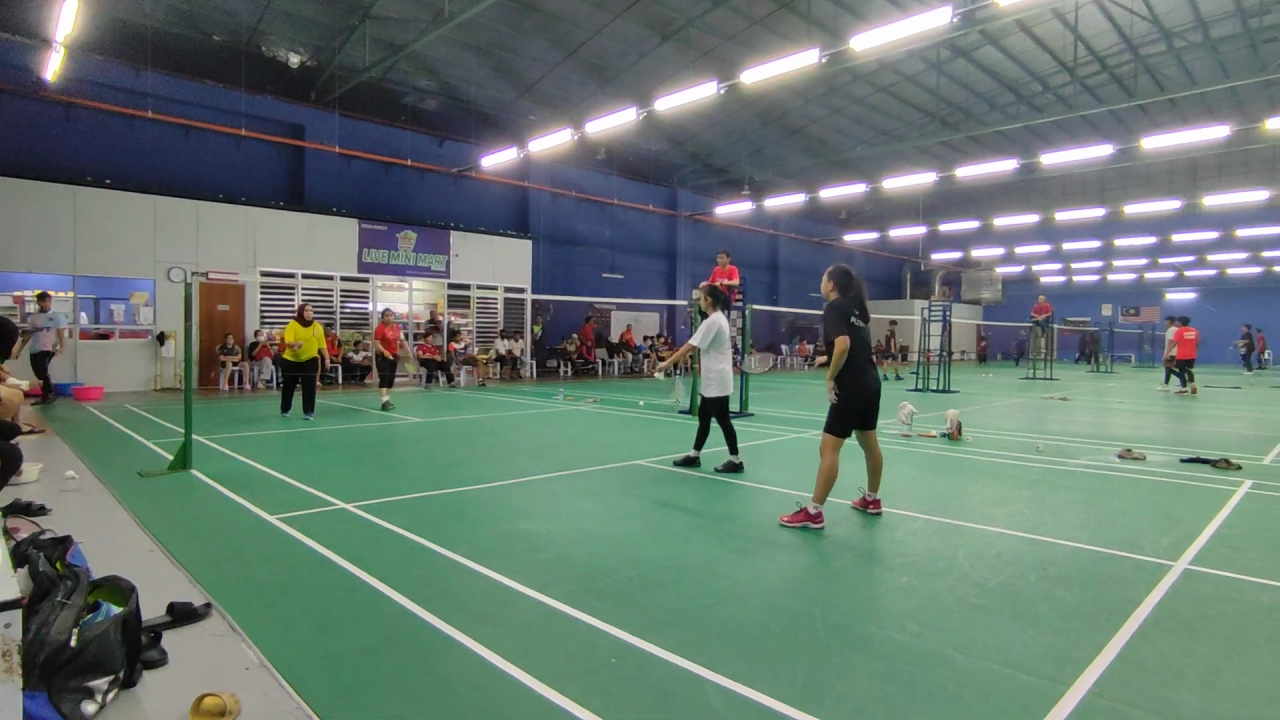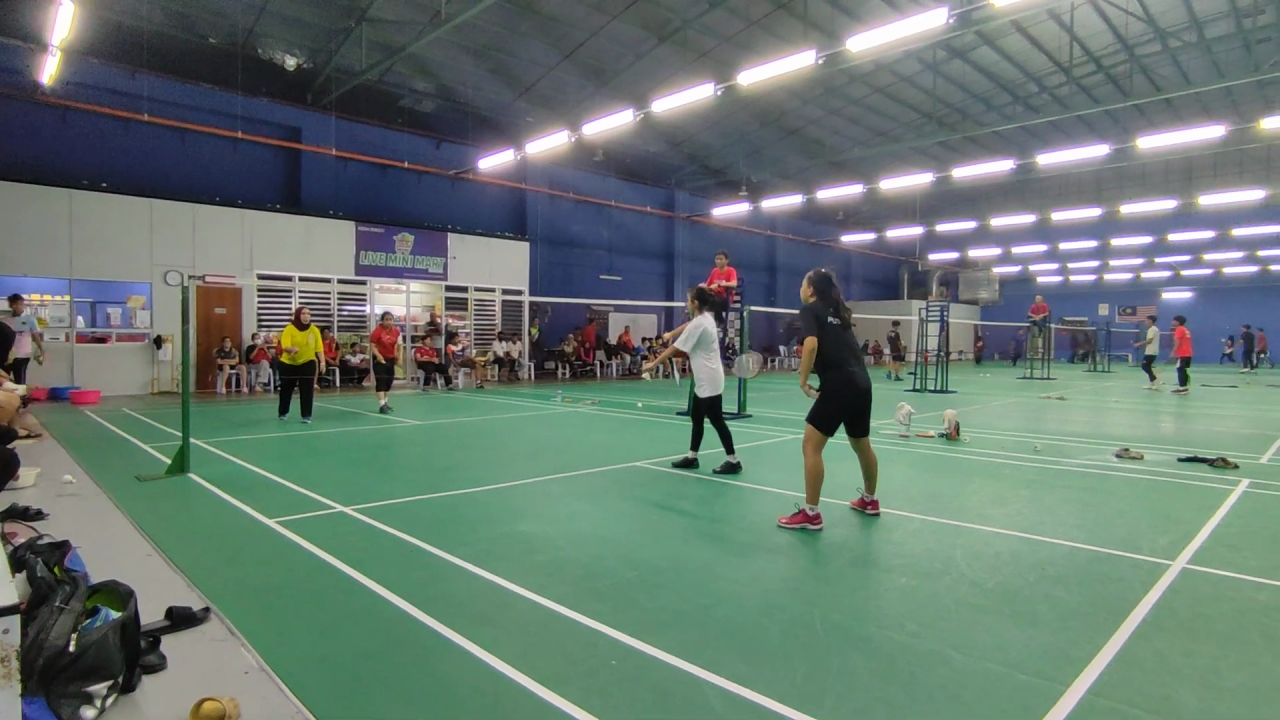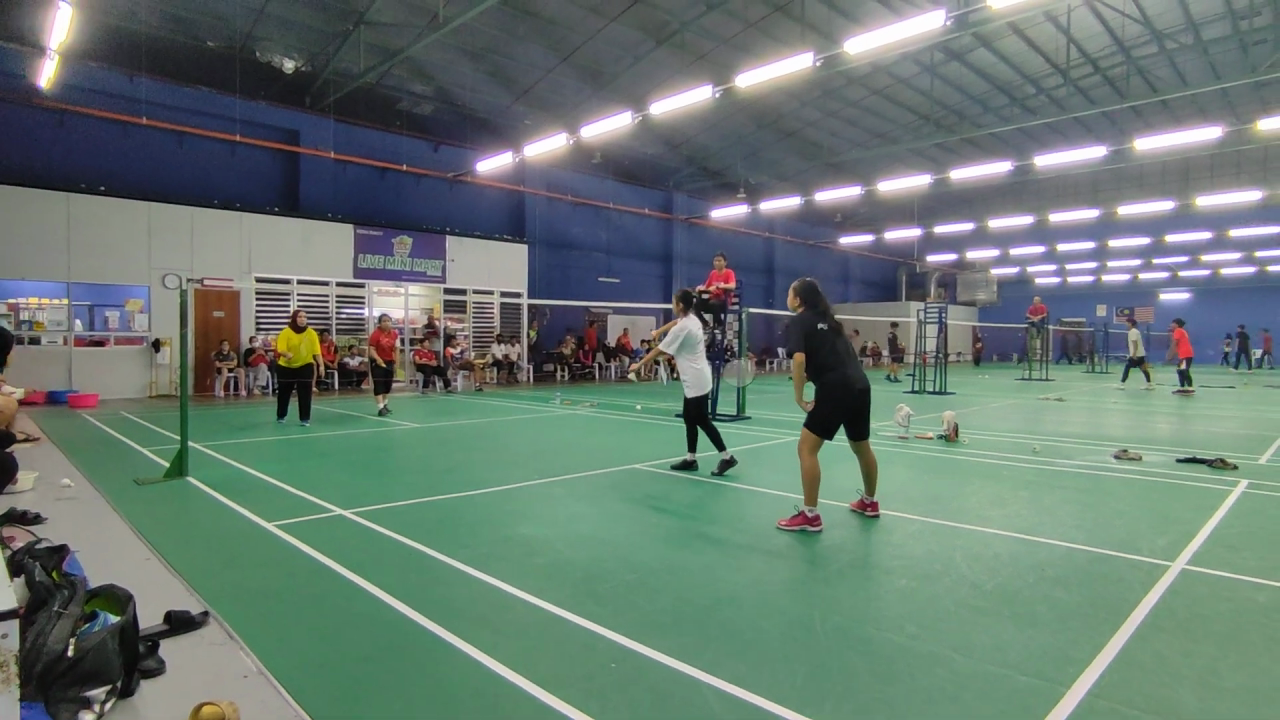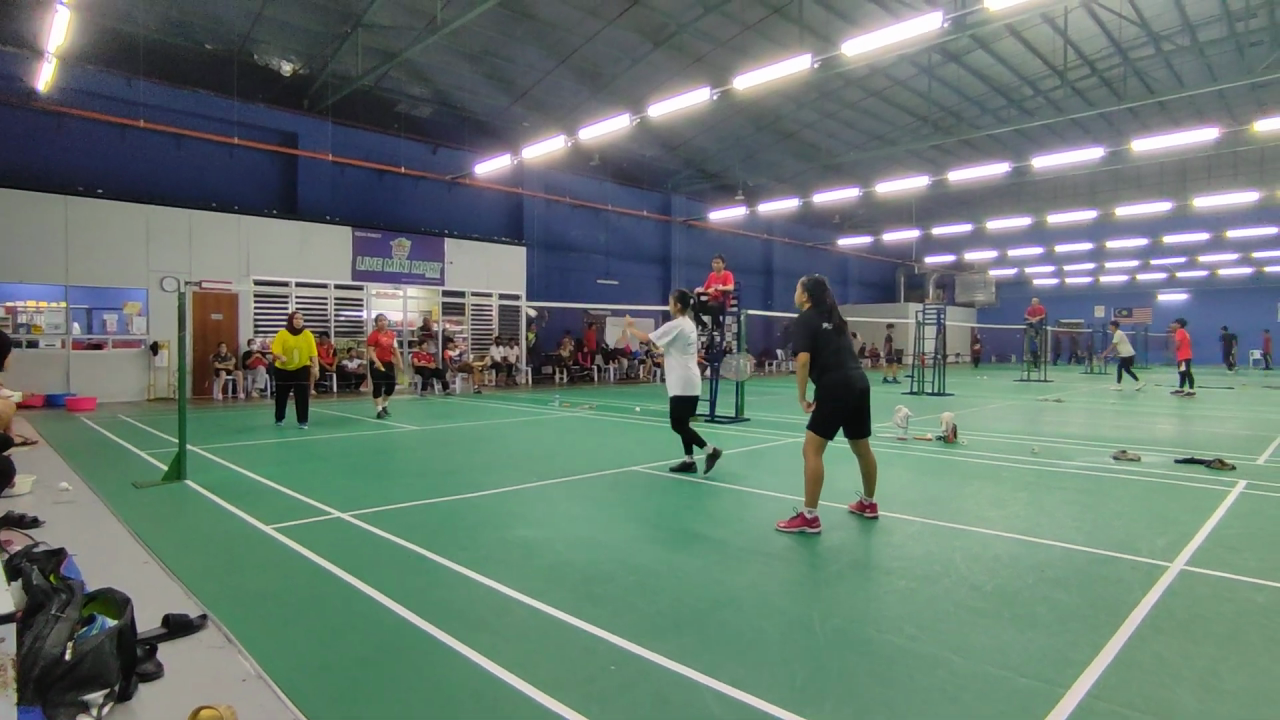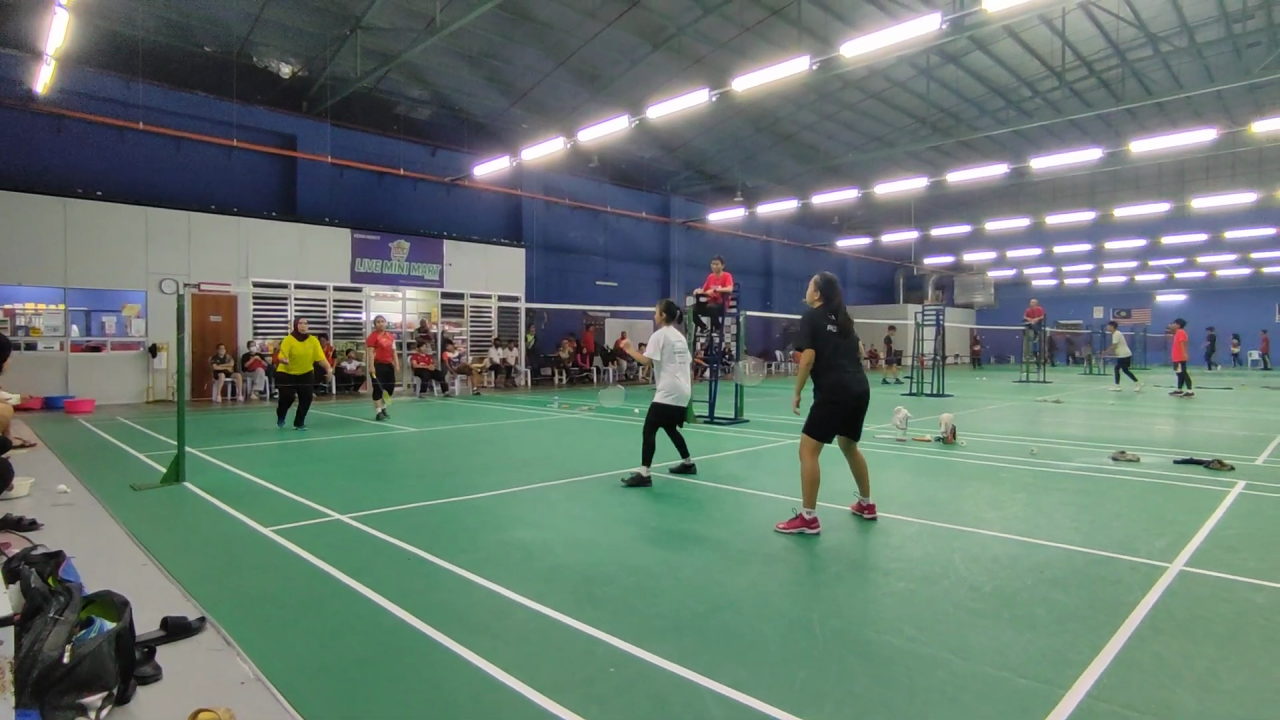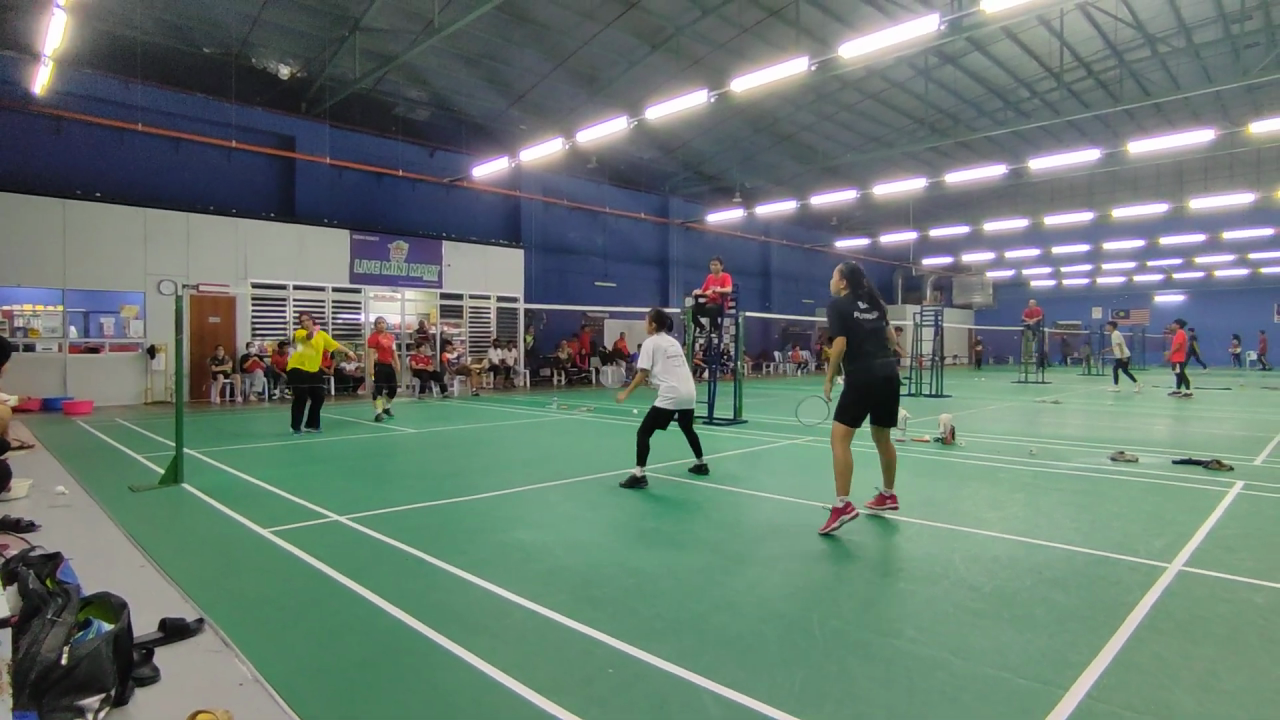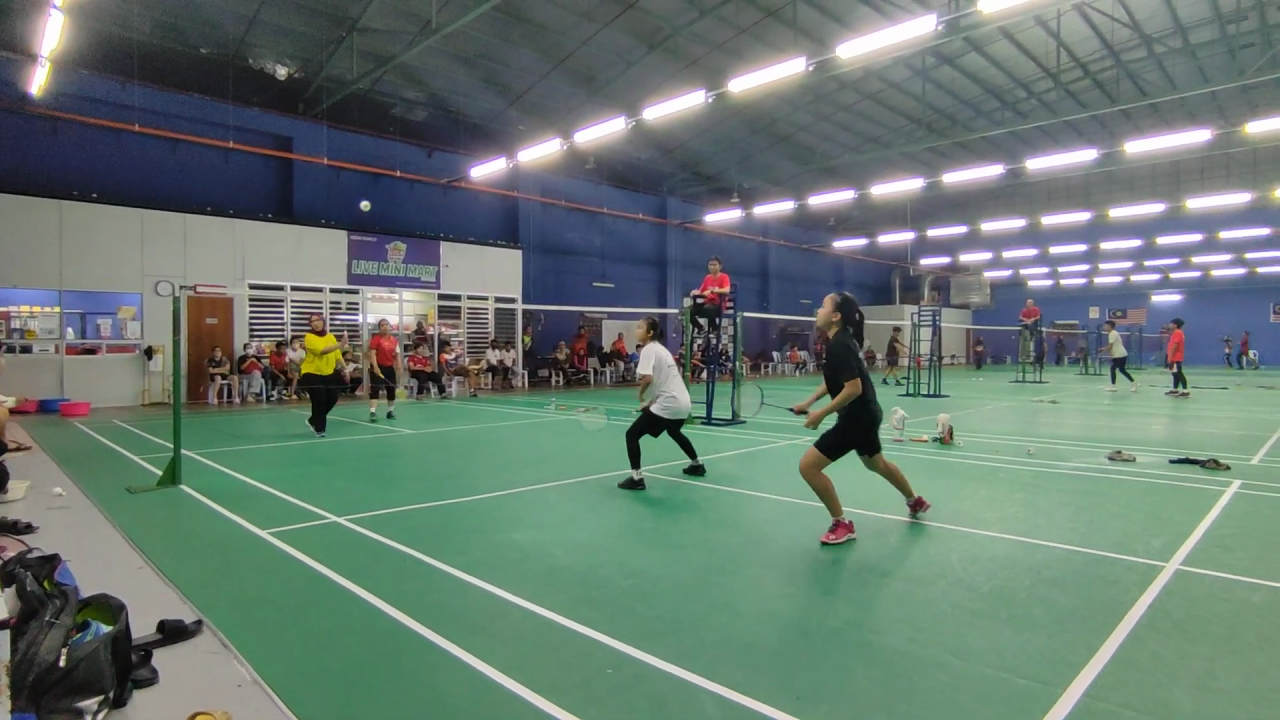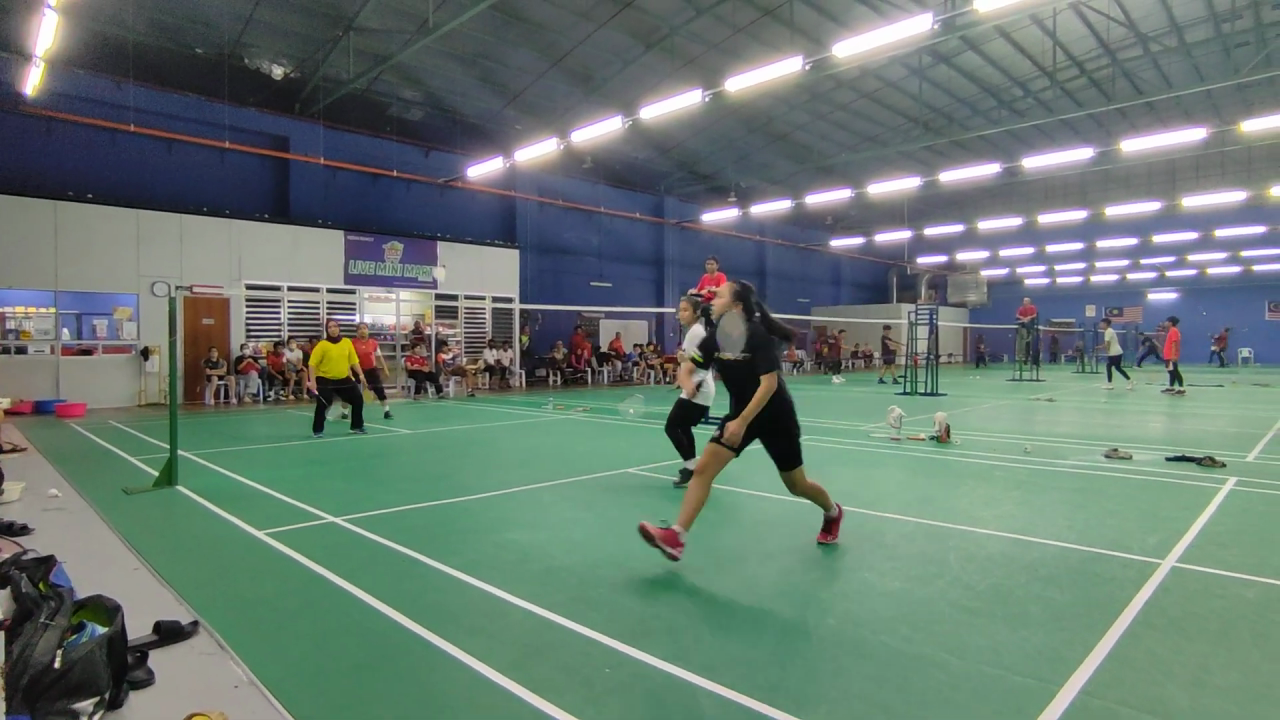
dt=0.4s
person 1, frame 1
left shoulder: (834, 307)
right shoulder: (856, 308)
left elbow: (842, 345)
left wrist: (830, 378)
right wrist: (829, 360)
left hip: (852, 387)
right hip: (871, 384)
left knee: (829, 448)
right knee: (869, 442)
left ankle: (813, 512)
right ankle: (872, 499)
person 1, frame 2
left shoulder: (811, 309)
right shoulder: (838, 312)
left elbow: (811, 345)
left wrist: (803, 380)
right wrist: (817, 366)
left hip: (838, 386)
right hip: (861, 384)
left knee: (811, 446)
right knee: (862, 445)
left ankle: (811, 513)
right ankle: (870, 500)
person 1, frame 3
left shoulder: (799, 322)
right shoulder: (826, 320)
left elbow: (799, 360)
left wrist: (798, 397)
right wrist: (809, 373)
left hip: (835, 389)
right hip: (860, 386)
left knee: (806, 448)
right knee: (862, 447)
left ankle: (810, 515)
right ankle: (869, 502)
person 1, frame 4
left shoulder: (805, 319)
right shoulder: (833, 317)
left elbow: (804, 360)
left wrist: (802, 397)
left hip: (834, 390)
right hip: (859, 385)
left knee: (812, 450)
right knee: (862, 448)
left ankle: (809, 517)
right ankle: (868, 503)
person 1, frame 5
left shoulder: (811, 317)
right shoulder: (842, 318)
left elbow: (808, 358)
right elbow: (857, 352)
left wrist: (797, 392)
left hip: (833, 391)
right hip: (860, 388)
left knee: (808, 451)
right knee: (848, 446)
left ankle: (808, 518)
right ankle: (866, 504)
person 1, frame 6
left shoulder: (838, 305)
right shoulder: (872, 304)
left elbow: (840, 346)
right elbow: (892, 339)
left wrist: (828, 379)
left hip: (863, 378)
right hip: (889, 376)
left knee: (840, 440)
right knee: (882, 437)
left ankle: (843, 506)
right ankle: (887, 494)
person 1, frame 7
left shoulder: (840, 345)
right shoulder: (835, 342)
left elbow: (853, 390)
right elbow: (832, 381)
left wrist: (820, 414)
right wrist: (808, 402)
left hip: (858, 416)
right hip: (867, 414)
left knee: (808, 466)
right knee: (875, 462)
left ankle: (841, 524)
right ankle: (915, 501)
person 1, frame 8
left shoulder: (758, 335)
right shoulder: (716, 339)
left elbow: (769, 384)
left wrist: (741, 422)
left hip: (774, 415)
right hip: (741, 415)
left knee: (795, 484)
right knee: (704, 467)
left ankle: (832, 514)
right ankle: (675, 536)
person 2, frame 1
left shoulder: (712, 322)
right shoulder: (718, 318)
left elbow: (691, 346)
left wrist: (667, 363)
right wrist: (685, 352)
left hip: (717, 381)
right hip: (712, 380)
left knee: (722, 419)
right knee: (704, 418)
left ankle: (735, 460)
right ankle: (694, 455)
person 2, frame 2
left shoulder: (698, 325)
right shoulder: (705, 318)
left elbow: (674, 349)
left wrist: (653, 364)
left hip: (709, 381)
right hip: (703, 380)
left knee: (716, 420)
right knee: (697, 418)
left ankle: (733, 461)
right ankle: (692, 457)
person 2, frame 3
left shoulder: (681, 328)
right shoulder: (692, 320)
left elbow: (658, 351)
left wrist: (639, 365)
left hip: (696, 382)
right hip: (694, 380)
left knee: (702, 421)
right knee: (690, 419)
left ankle: (726, 457)
right ankle: (691, 459)
person 2, frame 4
left shoulder: (675, 326)
right shoulder: (689, 324)
left elbow: (646, 339)
left wrist: (629, 329)
left hip: (683, 384)
right hip: (691, 382)
left knee: (677, 424)
right knee: (681, 422)
left ankle: (710, 450)
right ankle: (689, 460)
person 2, frame 5
left shoulder: (660, 335)
right shoulder: (680, 336)
left elbow: (646, 360)
left wrist: (629, 349)
left hip: (669, 392)
right hip: (683, 391)
left knee: (649, 430)
right knee: (671, 428)
left ankle: (644, 473)
right ankle: (688, 463)
person 2, frame 6
left shoulder: (650, 343)
right shoulder: (673, 342)
left elbow: (643, 374)
left wrist: (626, 392)
left hip: (671, 395)
right hip: (689, 393)
left knee: (644, 433)
right knee: (687, 428)
left ankle: (639, 475)
right ankle: (701, 464)
person 2, frame 7
left shoulder: (647, 350)
right shoulder: (661, 348)
left elbow: (646, 379)
left wrist: (640, 397)
right wrist: (651, 401)
left hip: (668, 405)
right hip: (683, 403)
left knee: (632, 435)
right knee: (674, 432)
left ankle: (637, 477)
right ankle: (696, 464)
person 2, frame 8
left shoulder: (696, 332)
right shoulder: (694, 331)
left wrist: (685, 358)
right wrist: (682, 377)
left hip: (695, 391)
right hip: (701, 391)
left knee: (671, 427)
right knee: (684, 428)
left ankle: (691, 467)
right ankle: (692, 466)
